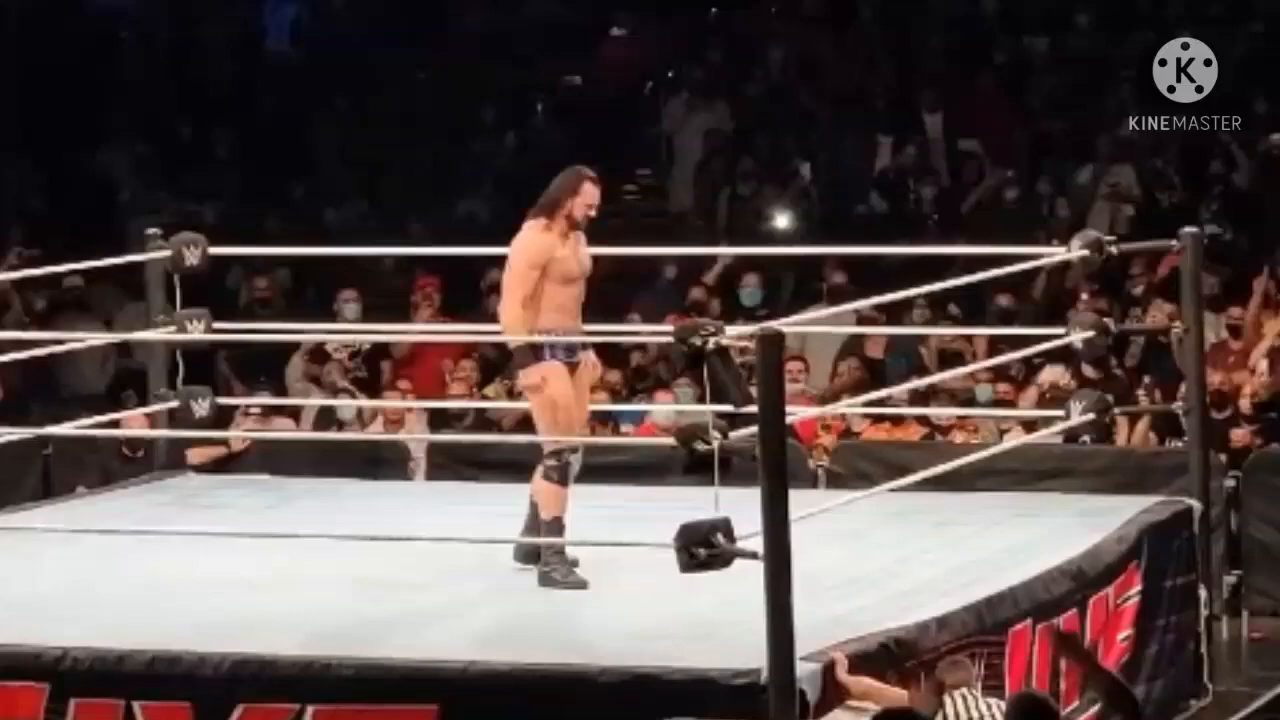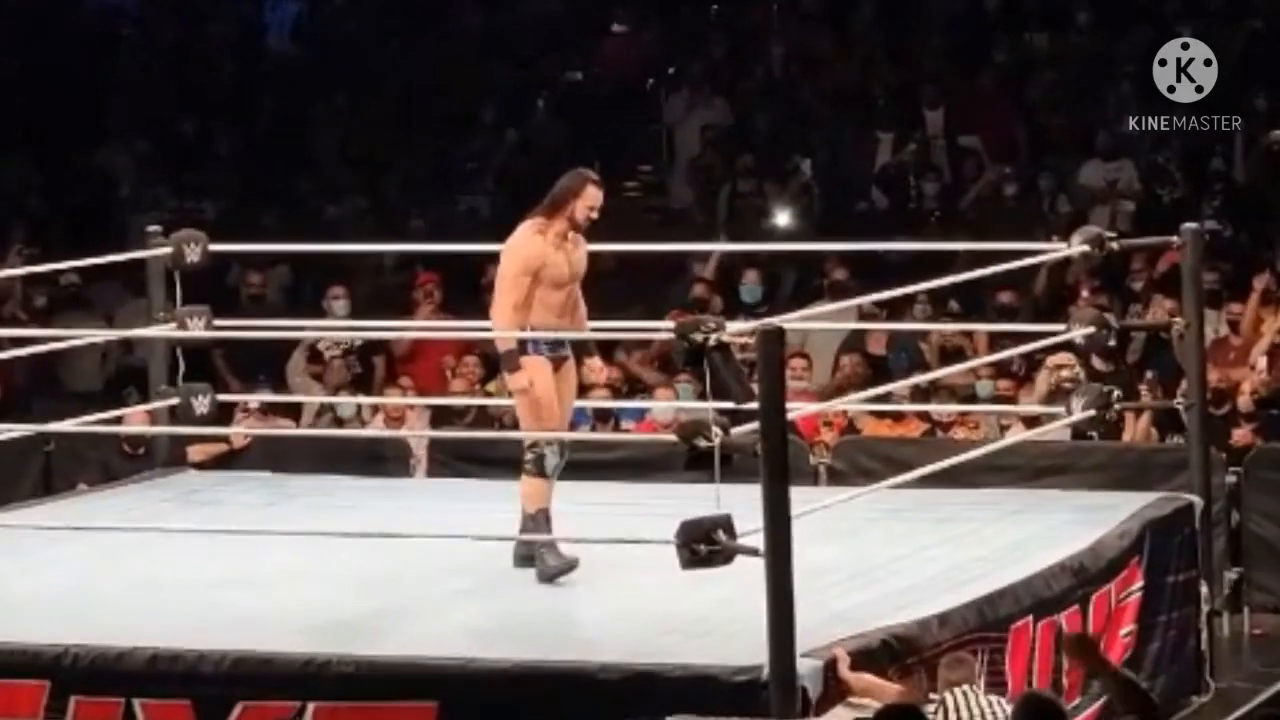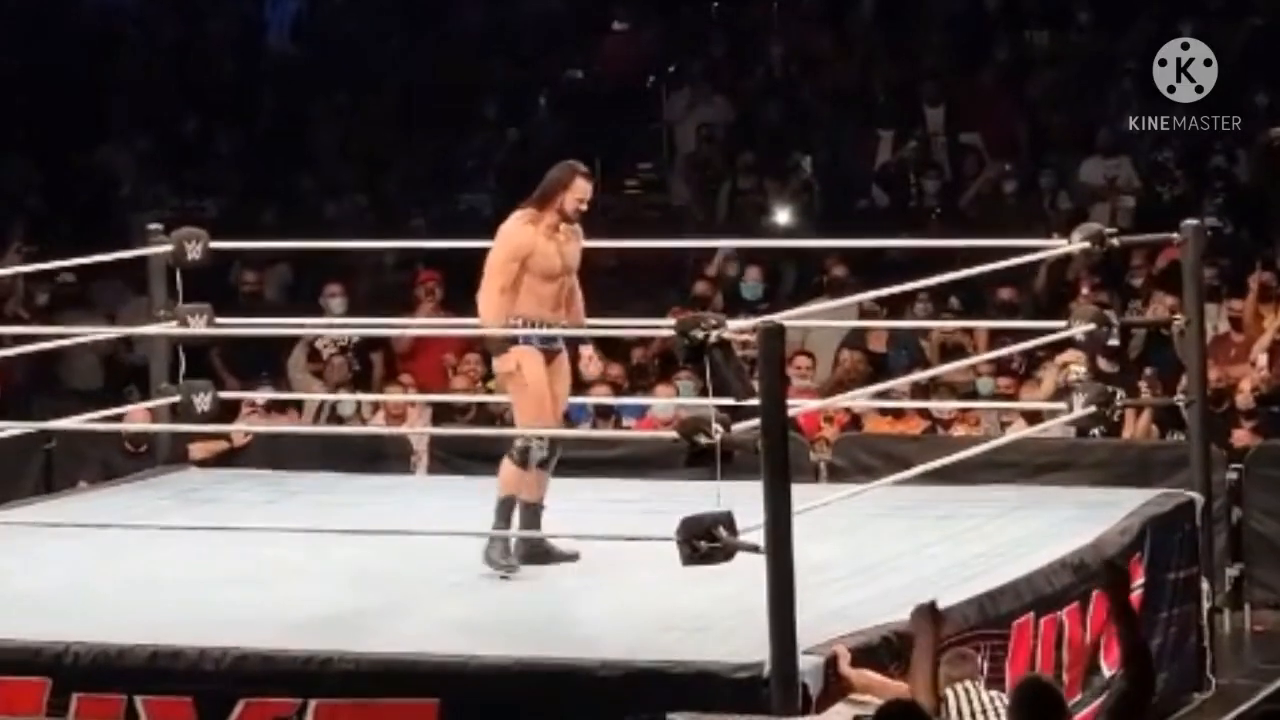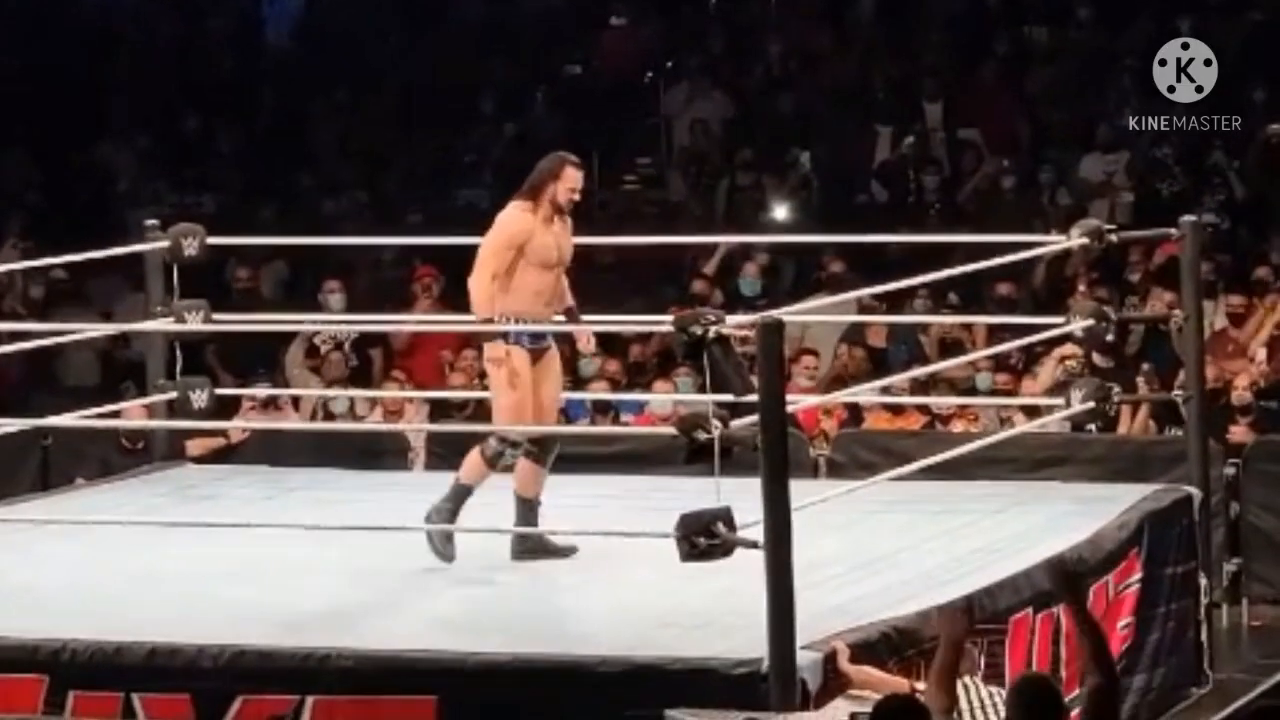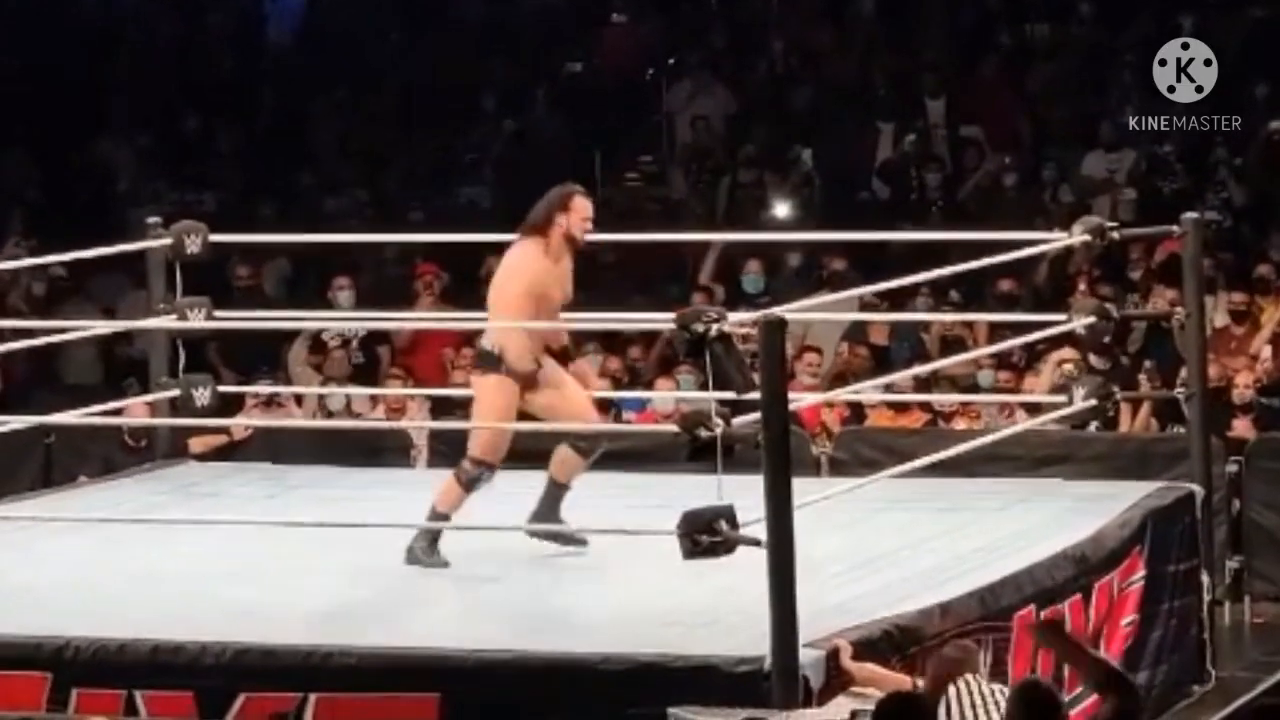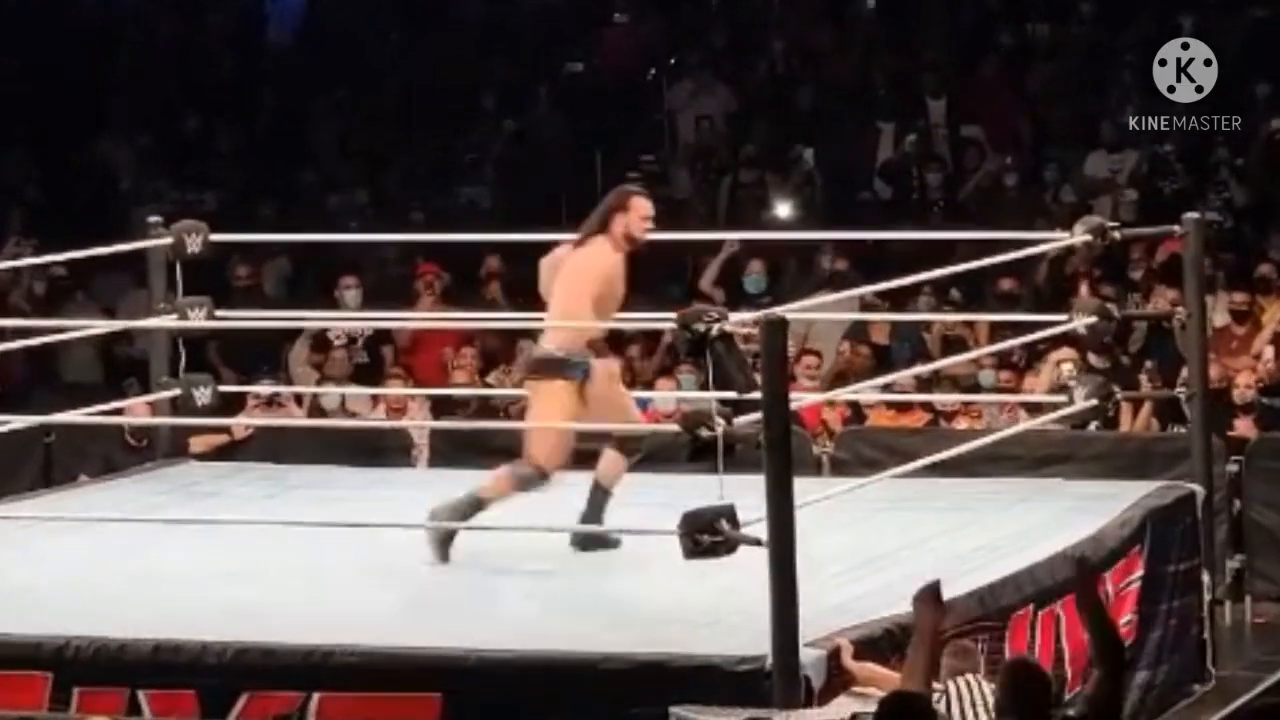
dt=0.2s
person 1, frame 1
left shoulder: (576, 239)
right shoulder: (534, 239)
right elbow: (512, 304)
left wrist: (586, 348)
right wrist: (523, 361)
left hip: (570, 348)
right hip: (542, 350)
left knee: (566, 449)
right knee: (561, 450)
left ankle: (532, 541)
right ankle: (552, 558)
person 1, frame 2
left shoulder: (577, 242)
right shoulder: (529, 242)
right elbow: (504, 308)
left wrist: (589, 351)
right wrist: (511, 366)
left hip: (560, 347)
right hip: (528, 346)
left knee: (553, 447)
right knee: (543, 444)
left ankle: (531, 542)
right ankle: (542, 545)
person 1, frame 3
left shoulder: (572, 232)
right shoulder: (520, 230)
right elbow: (490, 293)
right wrist: (498, 350)
left hip: (554, 339)
right hip: (520, 337)
left knee: (548, 442)
right knee: (533, 437)
left ankle: (530, 539)
right ankle: (499, 534)
person 1, frame 4
left shoulder: (562, 223)
right shoulder: (517, 220)
right elbow: (481, 278)
left wrist: (575, 320)
right wrist: (489, 334)
left hip: (542, 337)
right hip: (509, 334)
left knee: (542, 438)
right knee: (509, 436)
left ankle: (528, 534)
right ankle: (444, 513)
person 1, frame 5
left shoulder: (565, 257)
right shoulder: (528, 260)
right elbow: (513, 327)
left wrist: (567, 359)
right wrist: (536, 375)
left hip: (537, 360)
right hip: (501, 363)
left knee: (590, 431)
right knee: (485, 460)
left ankle: (546, 514)
right ankle: (425, 540)
person 1, frame 6
left shoulder: (588, 249)
right shoulder: (604, 259)
left elbow: (548, 264)
right elbow: (577, 311)
right wrist: (602, 351)
left hip: (576, 362)
right hip: (558, 365)
left knee: (630, 426)
right knee: (540, 466)
left ankle: (589, 525)
right ankle: (451, 517)
